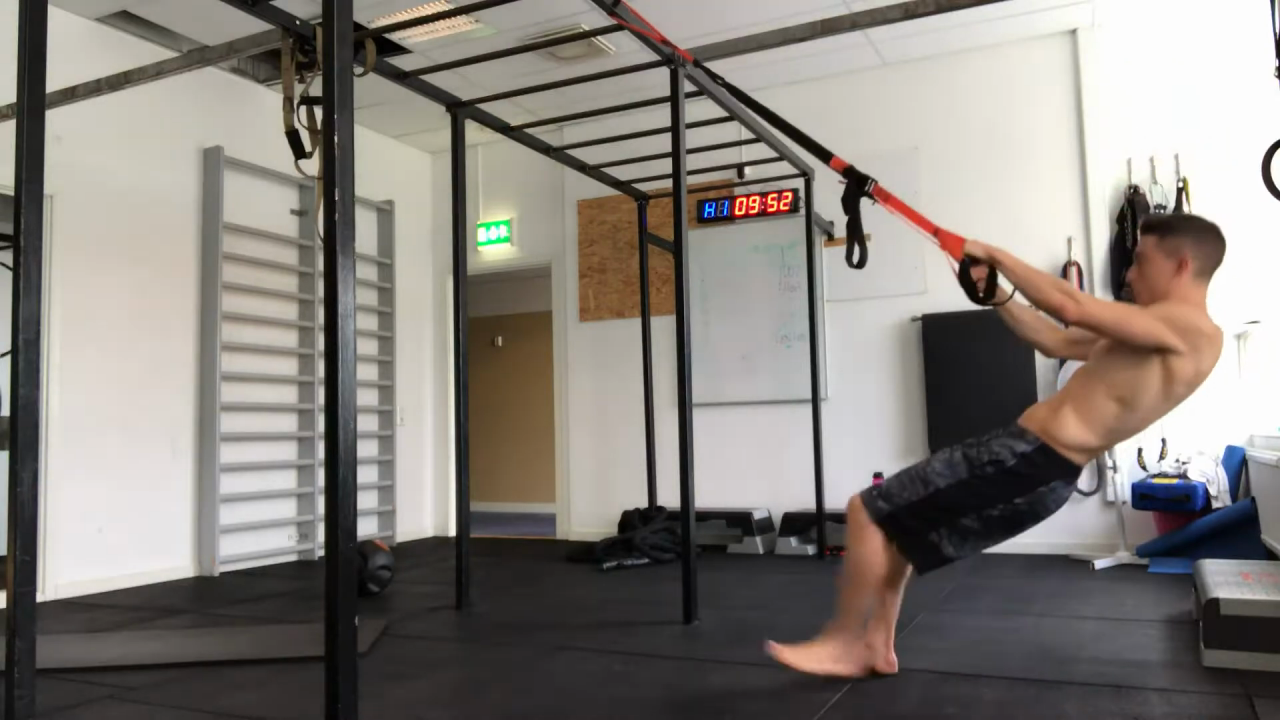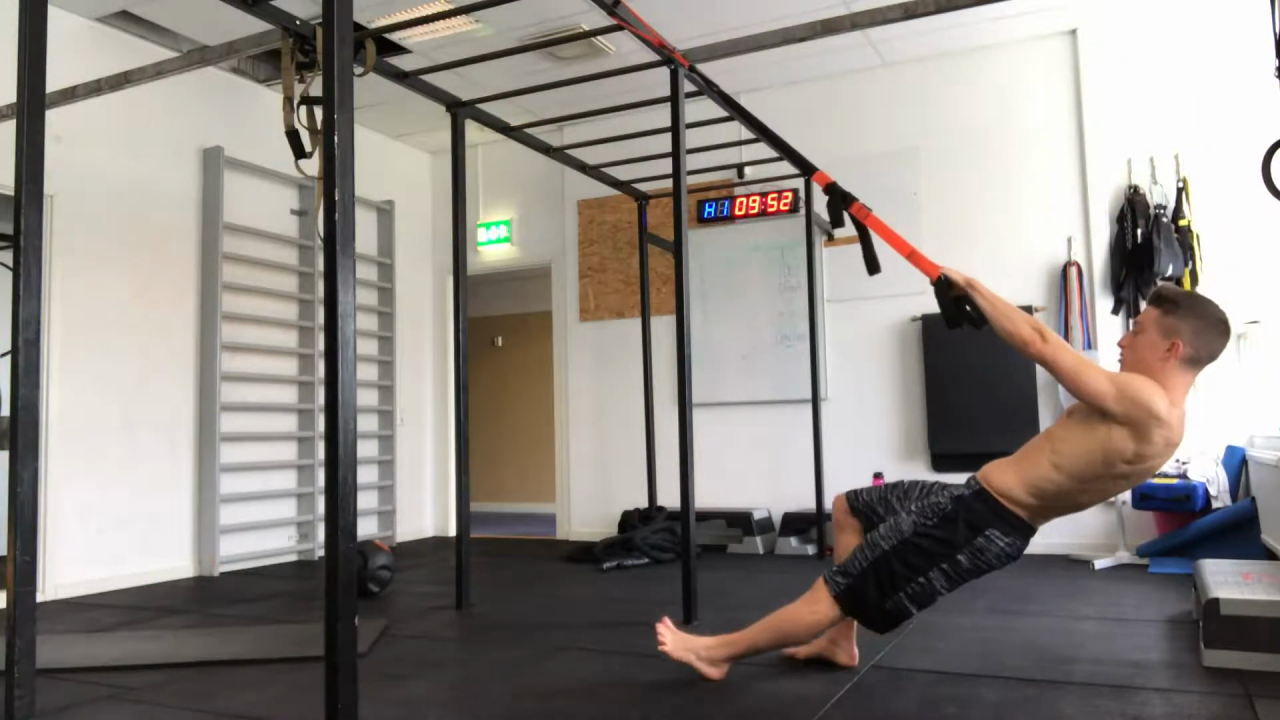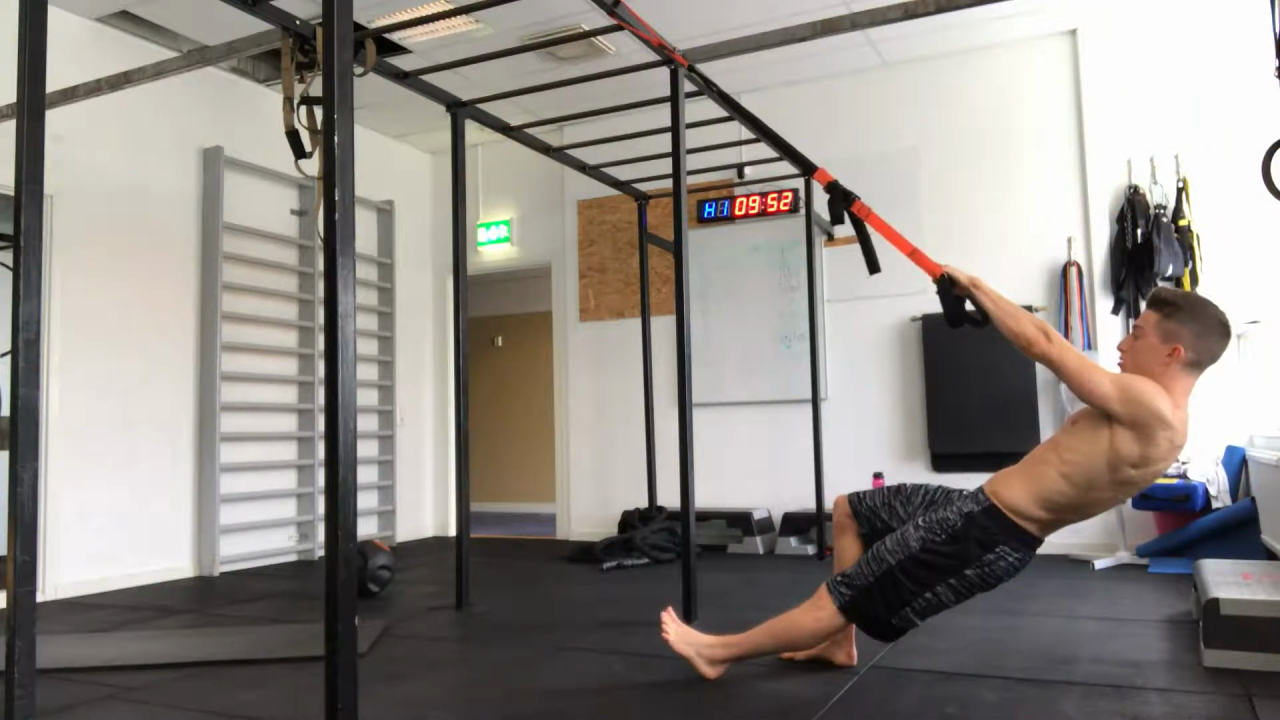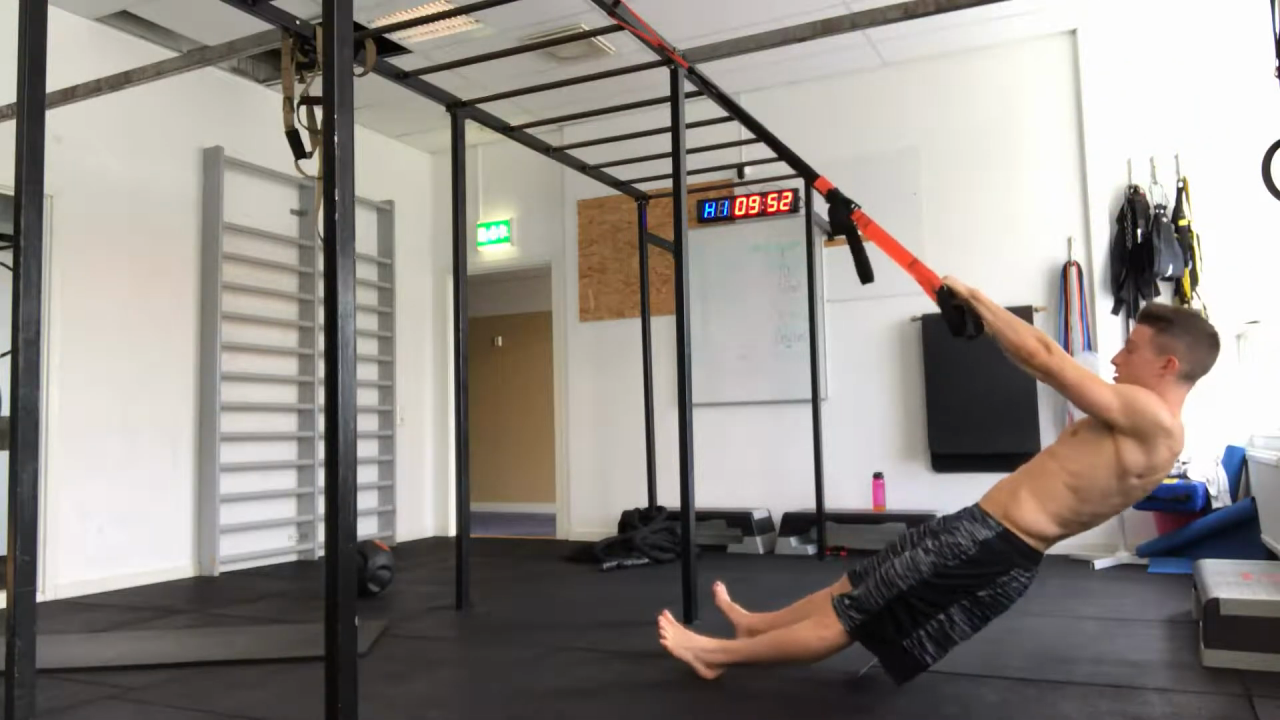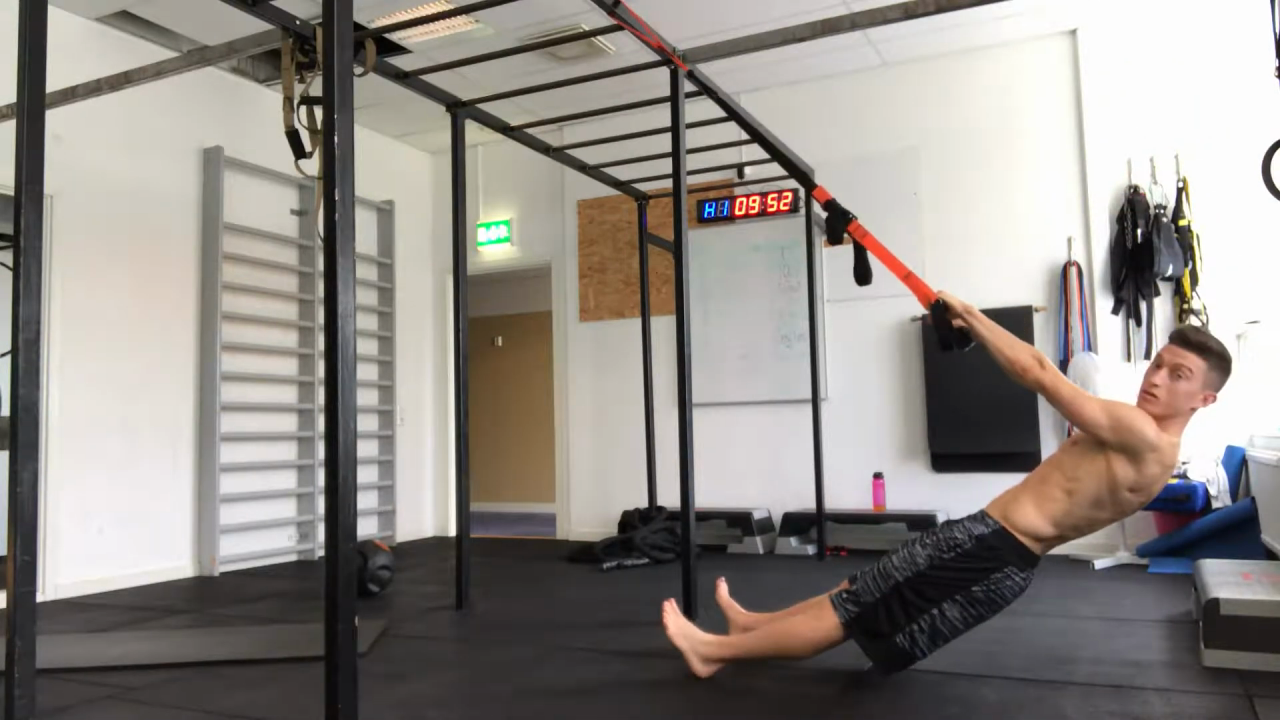
dt=1s
person 1, frame 1
left shoulder: (1191, 331)
right shoulder: (1154, 330)
left elbow: (1071, 307)
right elbow: (1057, 340)
left wrist: (997, 254)
right wrist: (993, 289)
left hip: (1033, 465)
right hip: (1026, 452)
left knee: (868, 511)
right knee: (890, 519)
left ankle: (843, 643)
right ankle: (876, 647)
person 1, frame 2
left shoulder: (1145, 404)
right shoulder: (1153, 410)
left elbow: (1037, 343)
right elbow: (1049, 347)
left wrist: (969, 284)
right wrist: (976, 299)
left hip: (980, 519)
right hip: (986, 509)
left knee: (830, 594)
right knee: (849, 508)
left ankle: (718, 651)
right ankle: (841, 641)
person 1, frame 3
left shoulder: (1150, 407)
right shoulder: (1150, 414)
left elbow: (1044, 345)
right elbow: (1053, 352)
left wrist: (974, 285)
right wrist: (979, 299)
left hip: (987, 533)
right hip: (985, 511)
left knee: (836, 599)
right knee: (849, 511)
left ankle: (719, 651)
right ankle: (839, 642)
person 1, frame 4
left shoulder: (1151, 418)
right shoulder: (1139, 424)
left elbow: (1044, 358)
right elbow: (1046, 367)
left wrist: (974, 297)
right wrist: (980, 316)
left hip: (993, 552)
right hip: (982, 528)
left knee: (850, 618)
right knee: (858, 584)
left ankle: (716, 654)
right ankle: (754, 624)
person 1, frame 5
left shoulder: (1144, 438)
right shoulder: (1135, 441)
left elbow: (1040, 374)
right elbow: (1044, 379)
left wrist: (968, 313)
right wrist: (975, 329)
left hip: (992, 552)
right hip: (989, 540)
left knee: (849, 610)
right knee: (859, 590)
left ankle: (715, 649)
right ankle: (753, 623)
